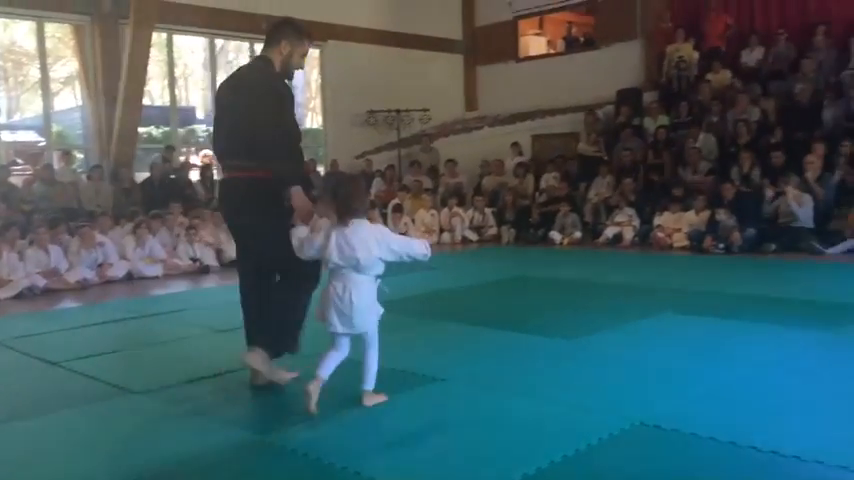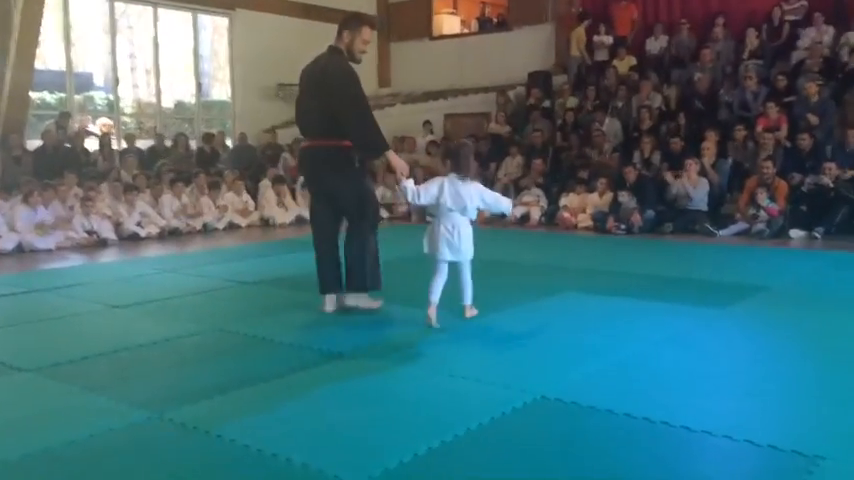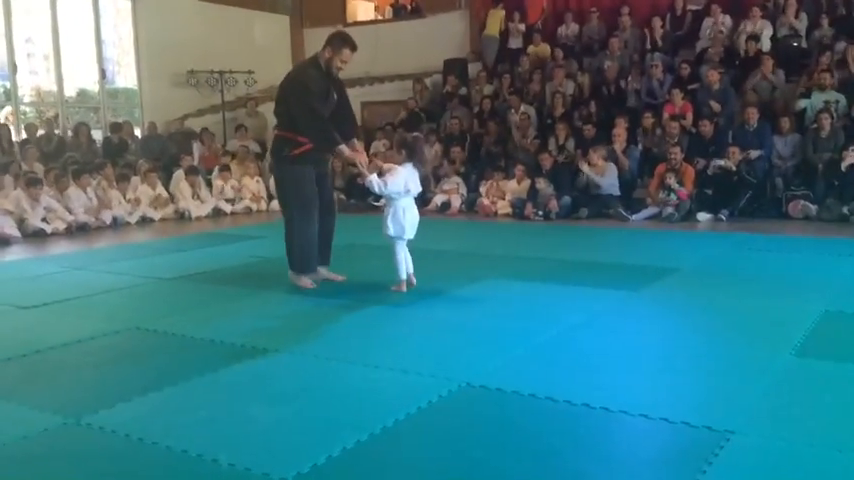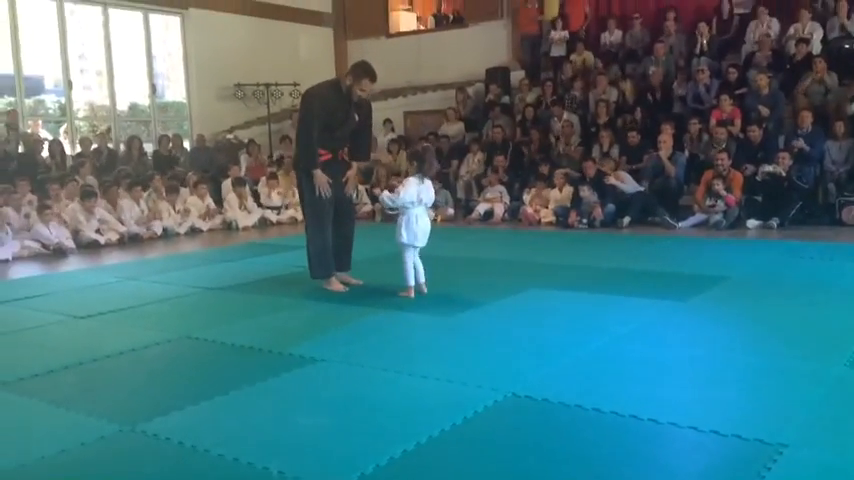
dt=1s
person 1, frame 1
left shoulder: (233, 83)
right shoulder: (271, 85)
left elbow: (223, 141)
right elbow: (280, 142)
right wrist: (297, 188)
left hip: (235, 191)
right hip: (264, 193)
left knee: (257, 277)
right knee: (301, 271)
left ankle: (263, 359)
right ankle: (264, 349)
person 1, frame 2
left shoulder: (314, 68)
right shoulder: (340, 70)
right elbow: (358, 116)
right wrist: (388, 153)
left hip: (314, 156)
right hip: (339, 158)
left knee: (325, 227)
right knee: (363, 222)
left ankle: (330, 294)
right ankle: (356, 290)
person 1, frame 3
left shoulder: (332, 79)
right shoulder: (302, 78)
left elbow: (342, 114)
right elbow: (316, 121)
left wrist: (354, 143)
right wrist: (346, 152)
left hip: (315, 150)
right hip: (291, 151)
left knee: (325, 210)
right knee: (302, 212)
left ankle: (319, 266)
right ankle: (299, 270)
person 1, frame 4
left shoulder: (362, 104)
right shoulder: (318, 96)
left elbow: (361, 137)
right elbow: (306, 137)
left wrist: (354, 168)
right wrist: (316, 171)
left hip: (338, 163)
right hip: (313, 164)
left knee: (345, 218)
right knee: (320, 220)
left ankle: (340, 270)
right ankle: (326, 275)
person 2, frame 1
left shoulder: (328, 232)
right shoulder: (377, 233)
left elbow: (302, 248)
right elbow: (412, 248)
left wrist: (302, 227)
right wrist: (424, 246)
left hip: (337, 293)
right hip: (362, 295)
left knee: (339, 347)
right knee: (371, 346)
left ankle: (315, 384)
right ankle: (368, 393)
person 2, frame 2
left shoulder: (439, 184)
right shoulder: (475, 187)
left elbow: (415, 196)
right elbow: (498, 203)
left wrist: (406, 182)
right wrist: (508, 204)
left hip: (441, 231)
right hip: (462, 232)
left knee: (440, 273)
right knee: (465, 272)
left ankle: (432, 307)
right ankle: (468, 307)
person 2, frame 3
left shoulder: (398, 172)
right shoulder: (412, 170)
left elbow: (381, 186)
left wrist: (366, 174)
right wrist: (383, 167)
left hip: (398, 212)
right hip: (409, 211)
left knee: (399, 249)
right knee: (402, 247)
left ankle: (402, 283)
right ankle: (410, 276)
person 2, frame 4
left shoulder: (410, 182)
right shoulder: (427, 182)
left elbow: (396, 200)
left wrist: (382, 195)
left hip: (410, 221)
right hip: (423, 220)
left knee: (407, 257)
right knee: (414, 256)
left ankle: (410, 289)
right ankle: (422, 285)
